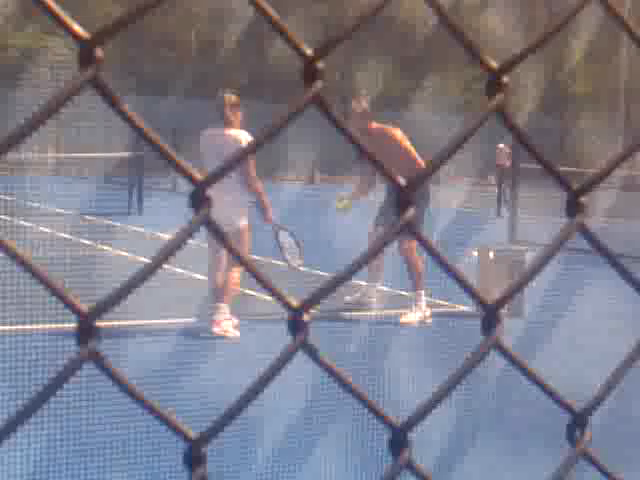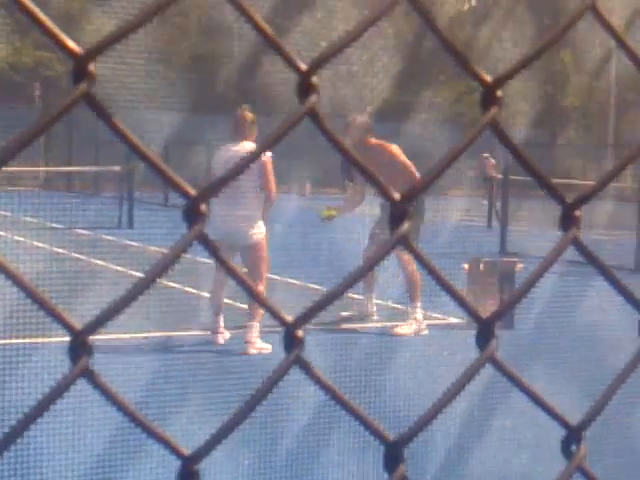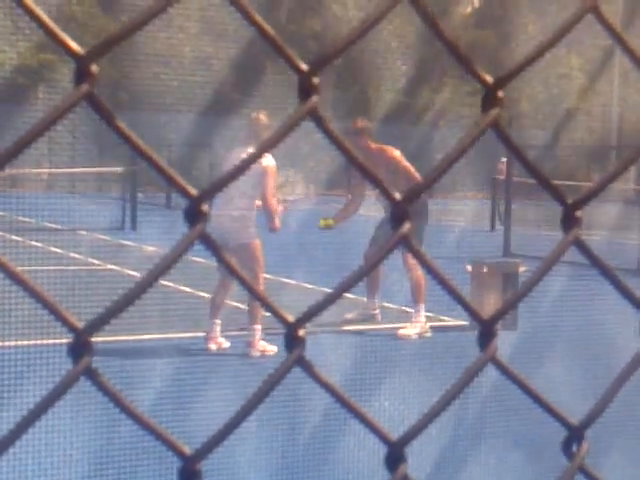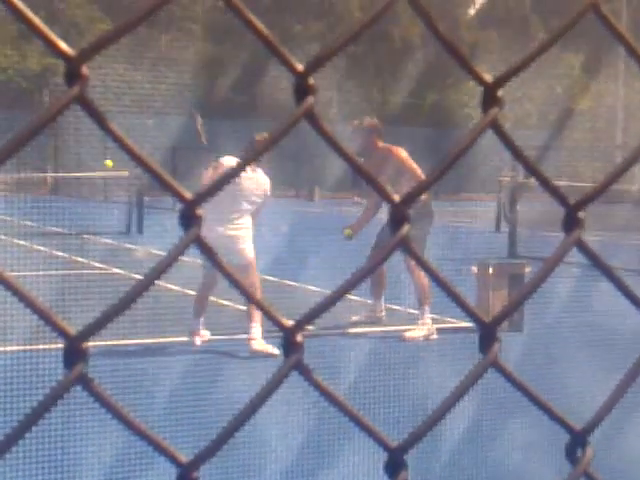
dt=1s
person 1, frame 1
left shoulder: (205, 136)
right shoulder: (243, 138)
left elbow: (208, 169)
right elbow: (250, 180)
right wrist: (265, 205)
left hip: (210, 203)
right hip: (233, 206)
left knee: (216, 261)
right knee: (236, 264)
left ankle: (223, 314)
right ankle: (221, 318)
person 1, frame 2
left shoulder: (220, 153)
right shoulder: (261, 153)
right elbow: (270, 193)
right wrist: (263, 213)
left hip: (221, 218)
right hip: (248, 221)
left knee: (221, 276)
right knee: (258, 280)
left ankle: (219, 329)
right ankle: (252, 338)
person 1, frame 3
left shoulder: (234, 154)
right shoulder: (266, 161)
right elbow: (268, 201)
left wrist: (259, 204)
right wrist: (274, 219)
left hip: (219, 219)
right hip: (241, 224)
left knee: (225, 280)
right knee: (256, 282)
left ankle: (214, 335)
right ankle: (256, 341)
person 1, frame 4
left shoulder: (227, 162)
right shoulder: (265, 183)
left elbow: (206, 187)
left wrist: (208, 172)
left hip: (212, 234)
right hip: (239, 239)
left knee: (208, 282)
right knee: (253, 292)
left ankle: (197, 330)
right ankle: (256, 338)
person 2, frame 1
left shoulder: (391, 134)
right shoulder: (366, 141)
left elbow: (419, 167)
right elbow: (368, 181)
right wrist: (350, 198)
left hip: (414, 190)
right hip: (395, 191)
left knee: (407, 246)
right knee: (375, 238)
left ankle: (421, 307)
right ankle: (370, 293)
person 2, frame 2
left shoulder: (387, 150)
right shoulder: (360, 159)
left elbow: (416, 180)
right elbow: (356, 197)
right wrist: (335, 211)
left hip: (409, 206)
right hip: (389, 208)
left knee: (405, 257)
right knee: (369, 254)
left ankle: (417, 318)
right ankle: (369, 307)
person 2, frame 3
left shoulder: (388, 154)
left elbow: (418, 182)
right elbow: (354, 203)
right wrist: (333, 220)
left hip: (413, 209)
left knee: (409, 259)
right knee: (371, 255)
left ankle: (420, 320)
right ankle: (372, 308)
person 2, frame 4
left shoulder: (394, 154)
right shoulder: (368, 164)
left elbow: (421, 181)
right elbow: (374, 204)
left wrist: (401, 195)
right wrist: (355, 227)
left hip: (418, 211)
left knee: (412, 262)
right knee: (374, 257)
left ankle: (426, 322)
right ankle: (377, 310)
